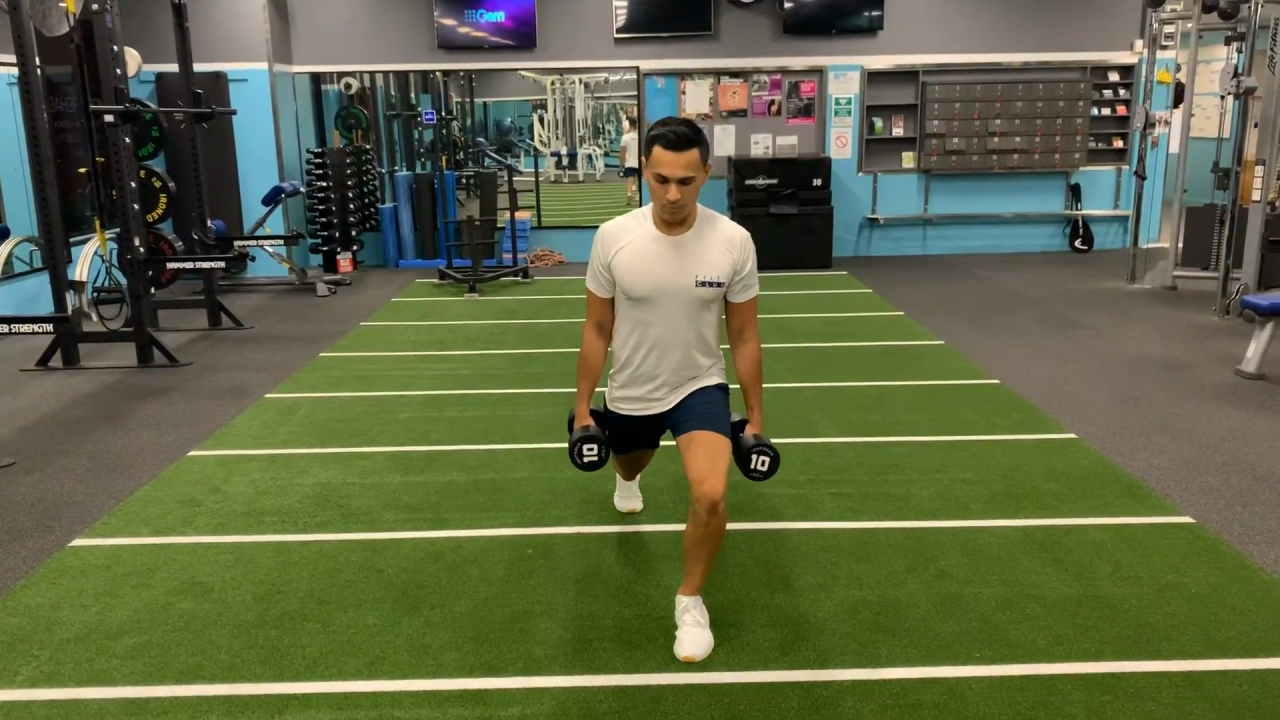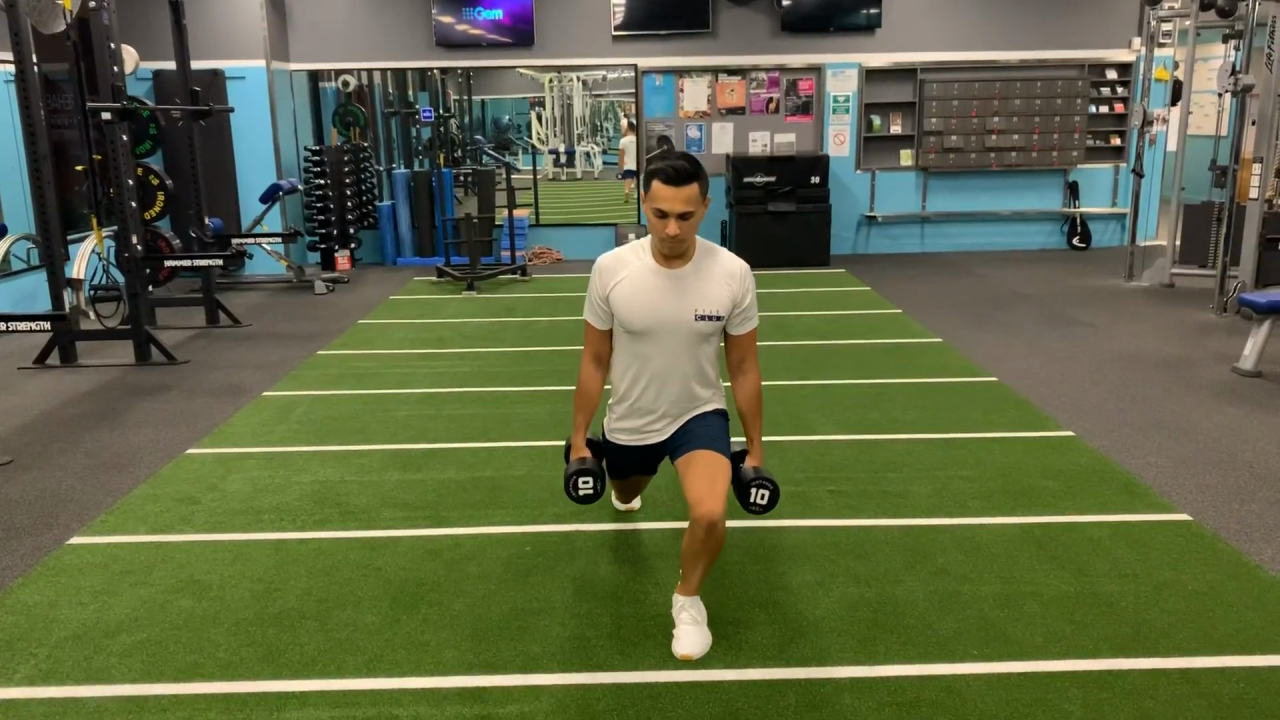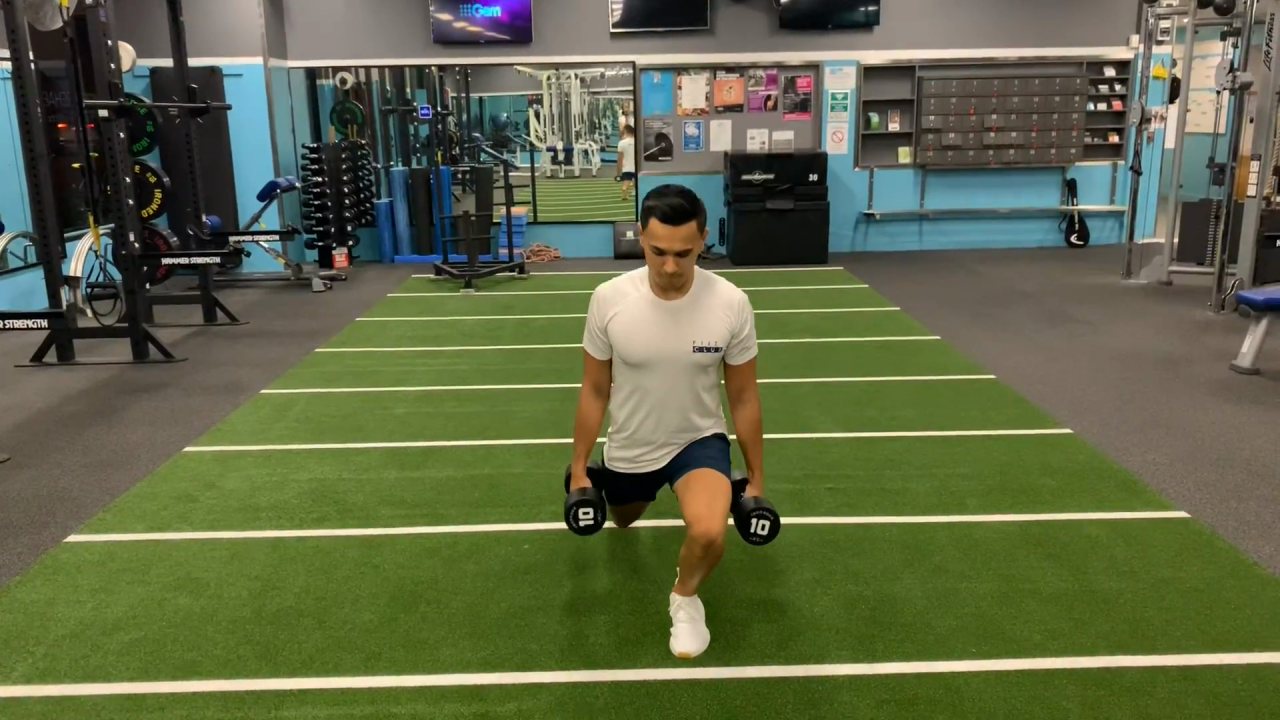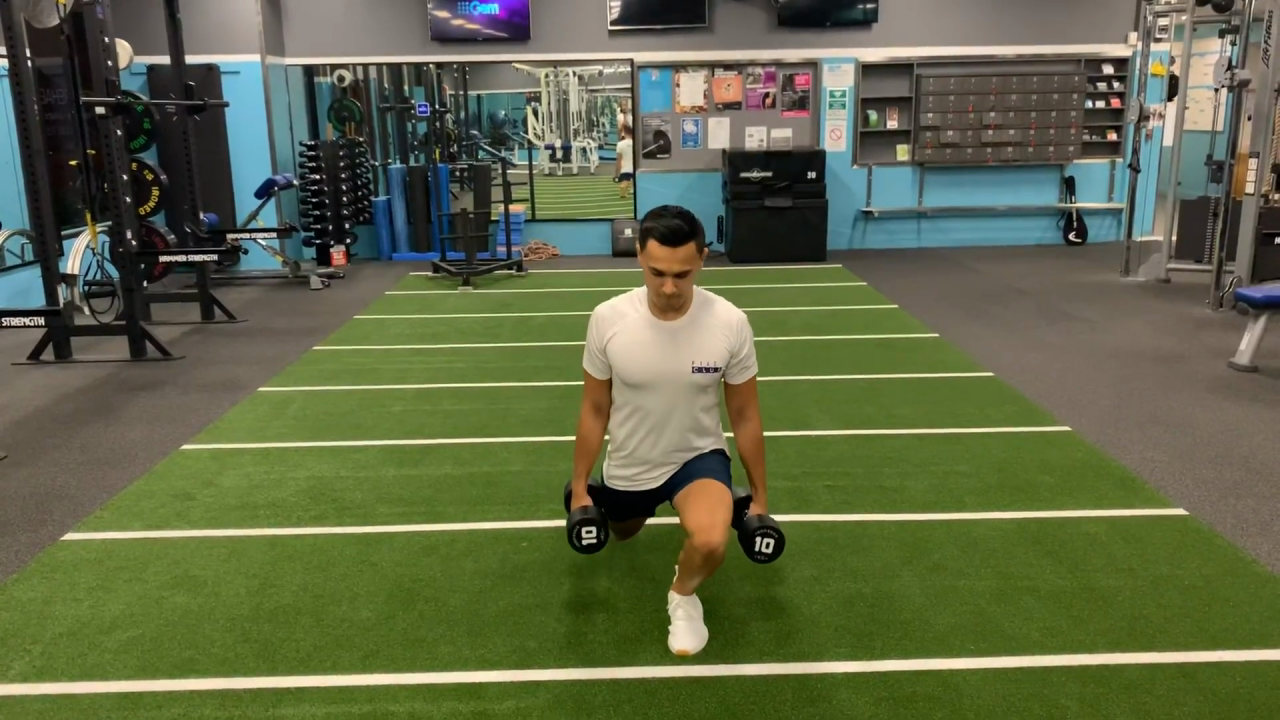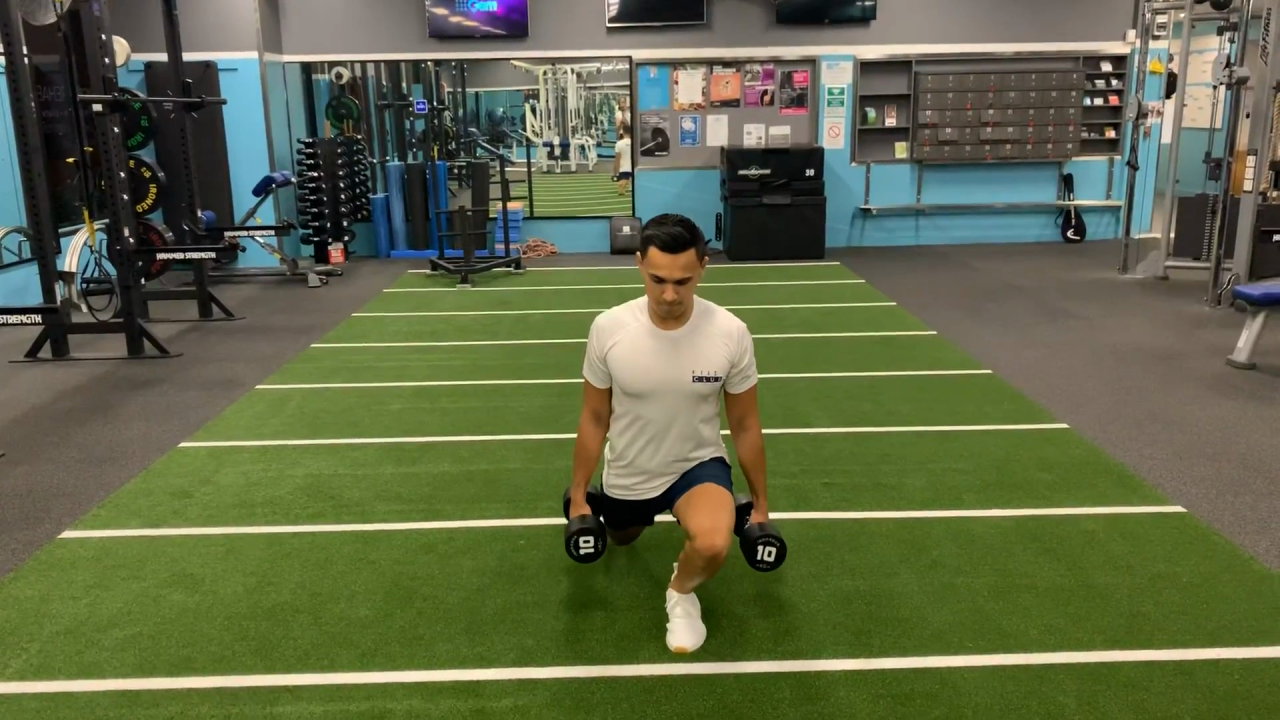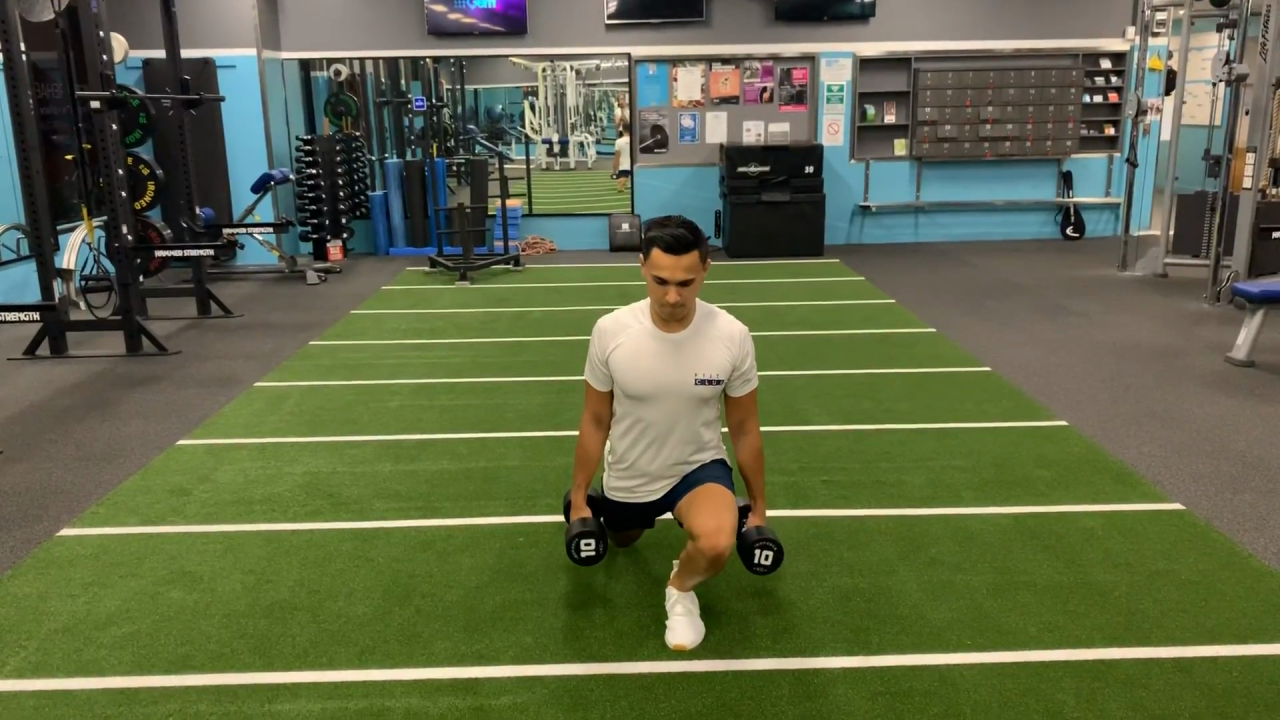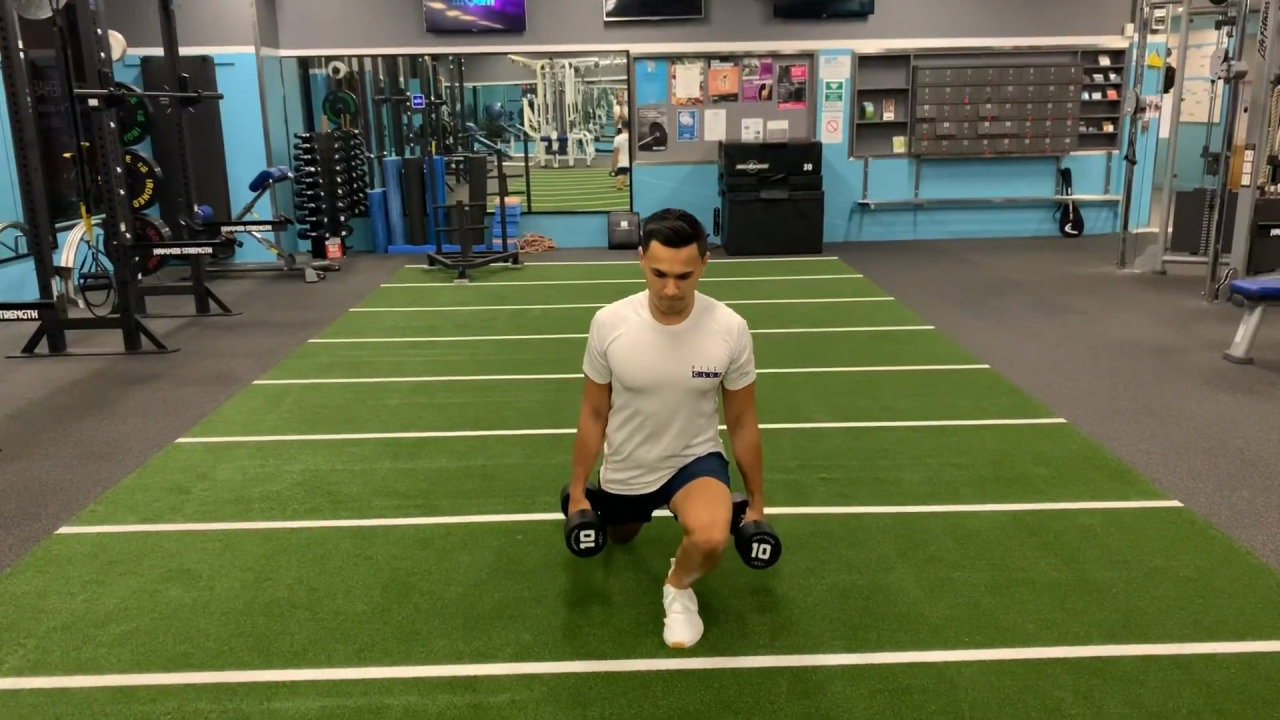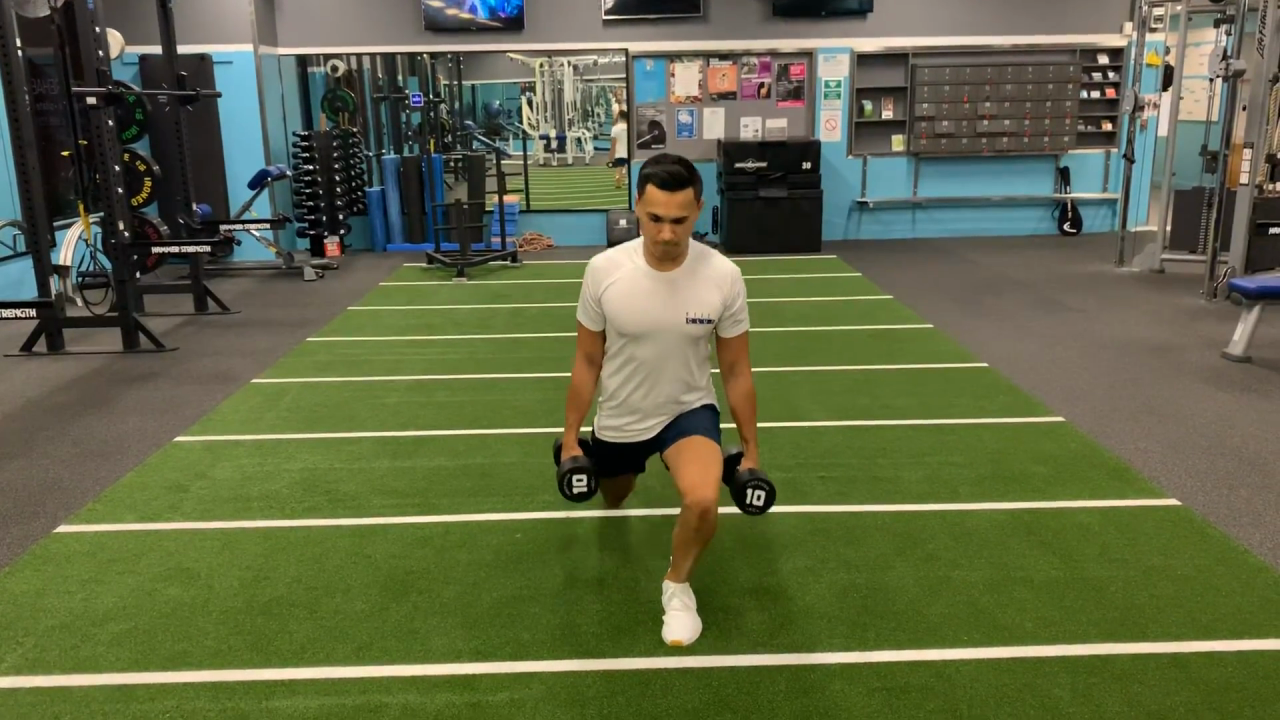
dt=0.3s
person 1, frame 1
left shoulder: (733, 241)
right shoulder: (613, 238)
left elbow: (744, 337)
right elbow: (597, 331)
left wrist: (755, 415)
right wrist: (582, 405)
left hip: (700, 387)
right hip: (630, 394)
left knee: (710, 496)
right knee: (629, 469)
left ankle: (689, 599)
right ankle: (628, 478)
person 1, frame 2
left shoulder: (733, 273)
right shoulder: (611, 269)
left elbow: (744, 368)
right elbow: (595, 361)
left wrist: (755, 448)
right wrist: (578, 437)
left hip: (699, 414)
right hip: (629, 422)
left knee: (710, 514)
right knee: (625, 492)
left ankle: (687, 597)
right ankle: (627, 487)
person 1, frame 3
left shoulder: (731, 303)
right shoulder: (609, 299)
left elbow: (744, 398)
right elbow: (595, 392)
left wrist: (756, 477)
right wrist: (578, 467)
left hip: (699, 440)
right hip: (629, 447)
left knee: (709, 532)
right knee: (623, 518)
left ankle: (685, 595)
right ankle: (635, 493)
person 1, frame 4
left shoulder: (730, 323)
right shoulder: (608, 319)
left elbow: (745, 416)
right elbow: (594, 410)
left wrist: (759, 495)
right wrist: (579, 486)
left hip: (699, 455)
right hip: (629, 466)
left knee: (710, 541)
right knee: (623, 533)
left ankle: (683, 594)
right ankle: (639, 508)
person 1, frame 5
left shoulder: (730, 333)
right shoulder: (608, 328)
left elbow: (745, 425)
right elbow: (594, 419)
left wrist: (760, 503)
right wrist: (578, 495)
left hip: (698, 464)
right hip: (628, 474)
left knee: (713, 544)
right knee: (622, 539)
left ankle: (681, 591)
right ankle: (641, 512)
person 1, frame 6
left shoulder: (733, 337)
right shoulder: (611, 331)
left elbow: (745, 429)
right elbow: (595, 422)
left wrist: (759, 507)
right wrist: (578, 498)
left hip: (699, 466)
right hip: (629, 478)
left knee: (717, 543)
right knee: (623, 541)
left ankle: (681, 588)
person 1, frame 7
left shoulder: (730, 329)
right shoulder: (609, 324)
left elbow: (742, 422)
right elbow: (593, 414)
left wrist: (756, 501)
right wrist: (577, 490)
left hip: (696, 458)
right hip: (626, 470)
left knee: (711, 537)
right knee: (619, 537)
left ankle: (678, 587)
right ankle: (639, 508)
person 1, frame 8
left shoulder: (723, 276)
right shoulder: (604, 271)
left elbow: (737, 371)
right elbow: (587, 362)
left wrist: (751, 450)
right wrist: (569, 437)
left hip: (689, 409)
right hip: (619, 419)
left knee: (703, 500)
right knee: (612, 500)
left ankle: (677, 584)
right ankle: (627, 469)
